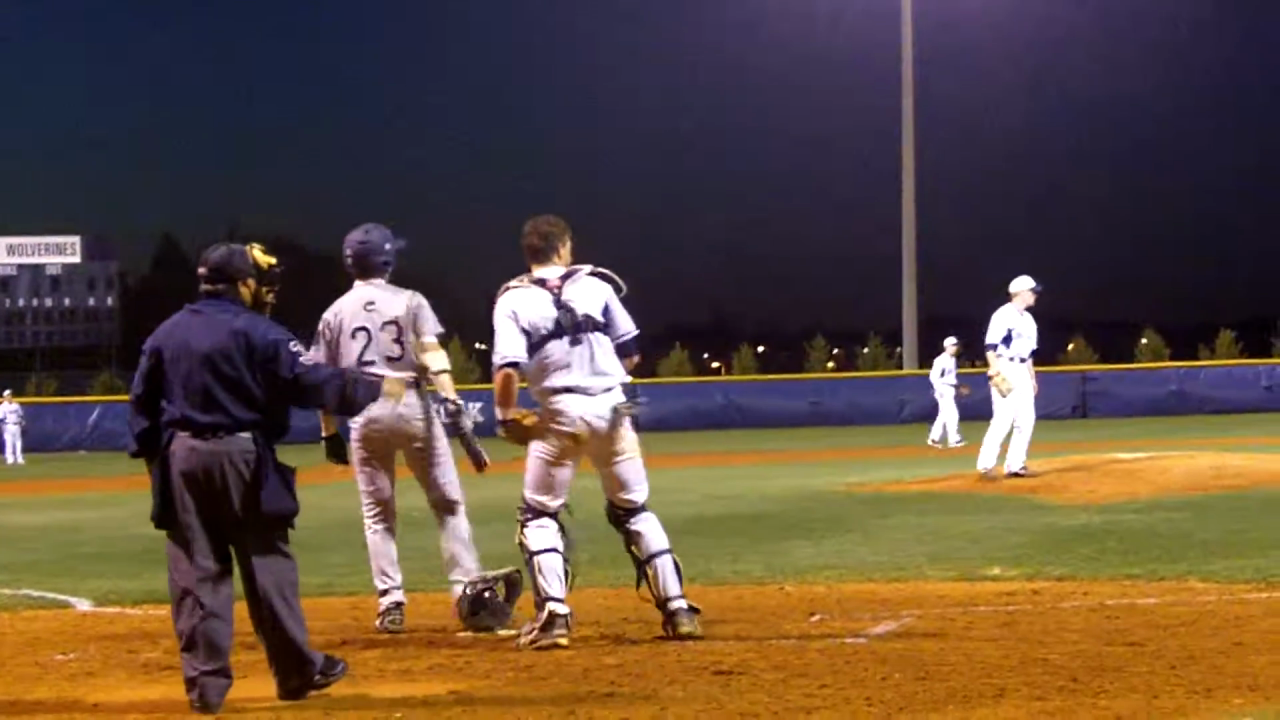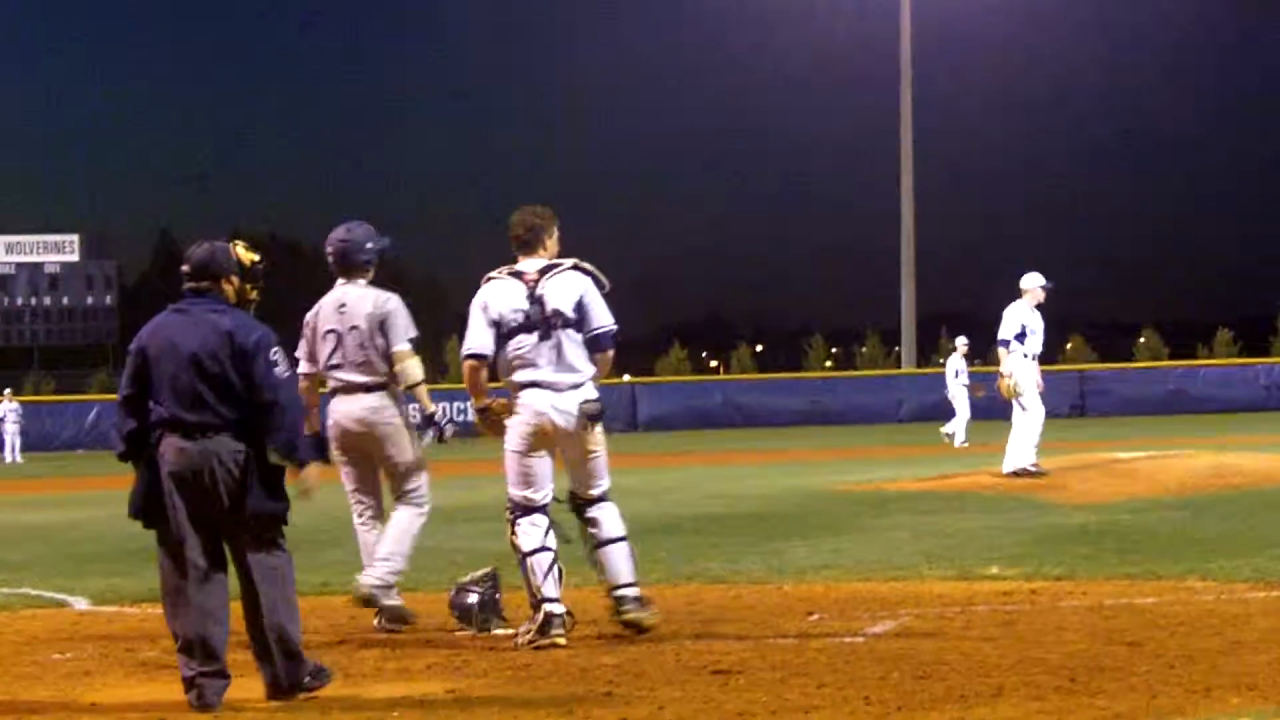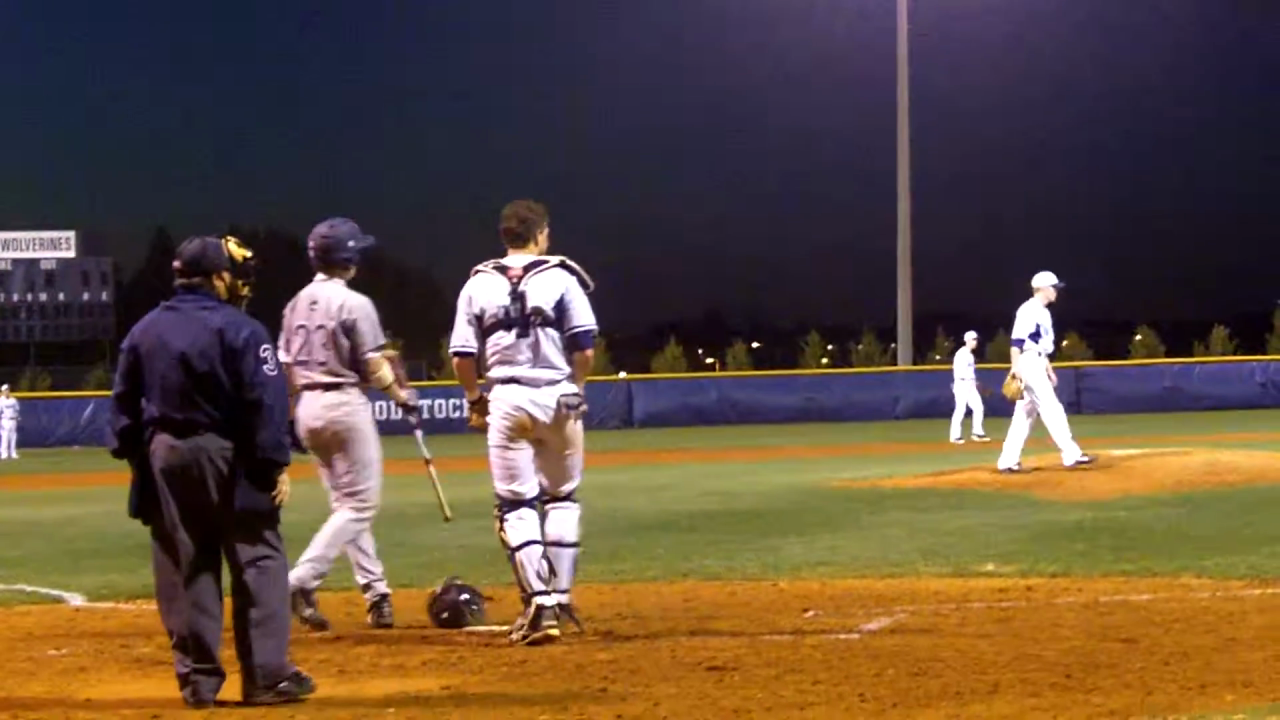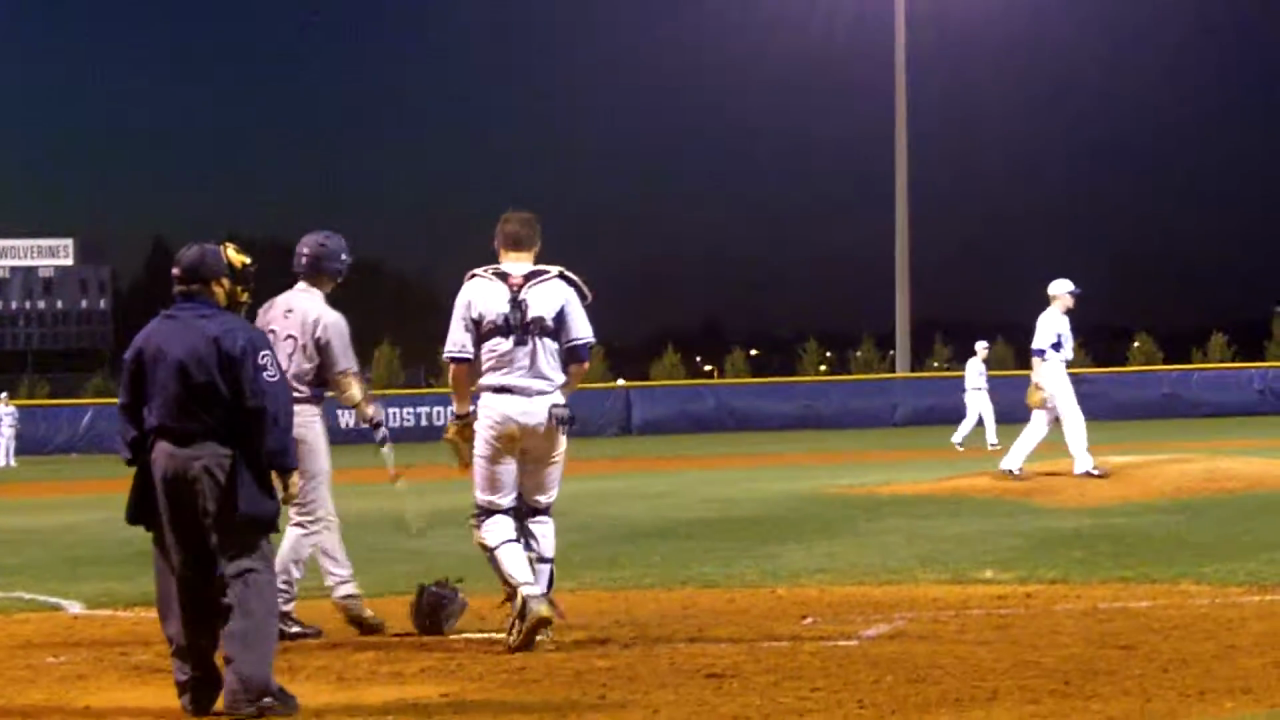
dt=0.2s
person 1, frame 1
left shoulder: (166, 333)
right shoulder: (259, 334)
left elbow: (143, 401)
right elbow: (316, 382)
left wrist: (153, 454)
right wrist: (374, 387)
left hip: (183, 459)
right hip: (243, 457)
left knee: (196, 575)
right knee: (271, 568)
left ankle: (206, 682)
right ankle: (298, 671)
person 1, frame 2
left shoulder: (151, 333)
right shoulder: (248, 333)
left elbow: (131, 404)
right elbow: (278, 404)
left wrist: (139, 457)
right wrist: (298, 460)
left hip: (171, 459)
right hip: (232, 456)
left knee: (189, 572)
right knee: (264, 564)
left ankle: (204, 681)
right ankle: (288, 671)
person 1, frame 3
left shoulder: (144, 329)
right shoulder: (240, 329)
left elbow: (124, 401)
right elbow: (266, 402)
left wrist: (134, 454)
right wrist: (278, 463)
left hip: (165, 456)
right hip: (226, 455)
left knee: (183, 570)
right knee: (258, 560)
left ankle: (197, 678)
right ankle: (266, 672)
person 1, frame 4
left shoulder: (148, 336)
right shoulder: (240, 335)
left elbow: (130, 408)
right elbow: (268, 407)
left wrist: (144, 459)
right wrist: (284, 465)
left hip: (166, 463)
right hip: (226, 464)
left knee: (183, 579)
right knee: (244, 575)
person 2, frame 1
left shoulder: (512, 300)
right shoulder: (596, 285)
left elbow: (507, 371)
right elbow: (630, 355)
left wrist: (508, 416)
left hip: (558, 414)
right hip: (609, 408)
left knee: (539, 516)
right knee: (633, 511)
left ankle: (553, 616)
right ankle: (676, 610)
person 2, frame 2
left shoulder: (491, 292)
right shoulder: (577, 280)
left elbow: (475, 362)
right elbow: (606, 349)
left wrist: (482, 404)
left hip: (527, 407)
right hip: (580, 404)
left knee: (528, 513)
right knee: (596, 502)
left ankle: (549, 616)
right ankle: (625, 596)
person 2, frame 3
left shoulder: (478, 284)
right shoulder: (562, 277)
left elbow: (462, 358)
right elbow: (584, 350)
left wrist: (474, 399)
left hip: (507, 401)
right hip: (558, 399)
left knee: (516, 506)
right knee: (561, 499)
left ankle: (540, 606)
right ankle: (558, 598)
person 2, frame 4
left shoulder: (475, 289)
right shoulder: (561, 287)
left elbow: (459, 363)
right elbow: (580, 360)
left wrist: (460, 412)
left hip: (497, 408)
right hip: (548, 409)
left knee: (493, 512)
right knee: (537, 511)
left ankle: (525, 596)
right ankle: (535, 614)
person 3, frame 1
left shoulder: (335, 313)
right shoulder: (409, 301)
right elbow: (433, 353)
left wrist: (330, 432)
right wrist: (451, 399)
left hip: (364, 412)
right hip: (412, 406)
left knee: (378, 513)
right knee: (447, 501)
left ankle: (391, 604)
right ankle: (467, 589)
person 3, frame 2
left shoulder: (318, 311)
right shoulder: (384, 302)
left elbow: (307, 376)
right elbow: (404, 360)
left wrist: (313, 429)
right wrist: (427, 407)
left hip: (338, 410)
right hip: (378, 405)
left knee: (366, 510)
right knee: (413, 498)
left ankle: (387, 603)
right ankle: (377, 581)
person 3, frame 3
left shoulder: (297, 303)
right shoulder: (354, 303)
left elbow: (285, 365)
right elbow: (373, 366)
left wrist: (288, 420)
right wrist: (404, 397)
left hip: (306, 408)
right hip: (345, 404)
left knee: (352, 502)
right knee: (358, 505)
left ankle: (377, 596)
right ankle: (300, 583)
person 3, frame 4
left shoulder: (271, 307)
right shoulder: (328, 319)
right elbow: (344, 383)
right wrist: (369, 415)
right hip: (301, 417)
left knee: (318, 512)
right knee: (308, 518)
left ankle: (346, 595)
right ankle: (278, 611)
person 4, frame 1
left shoulder: (1029, 319)
right shoulder: (1003, 315)
right elbow: (991, 345)
left wrist: (1032, 377)
right wrist: (994, 367)
left hip: (1023, 372)
right hip: (1005, 371)
left knee: (1026, 419)
right knee: (1003, 419)
left ankle: (1015, 465)
right ankle: (986, 464)
person 4, frame 2
left shoulder: (1036, 315)
right shoulder: (1015, 310)
right elbow: (1003, 341)
left wrist: (1037, 374)
right wrist: (1005, 365)
left hip: (1028, 368)
right hip: (1016, 366)
left knee: (1022, 416)
right knee: (1035, 411)
left ankle: (1012, 465)
right ankle: (1024, 460)
person 4, frame 3
left shoulder: (1044, 312)
right shoulder: (1028, 310)
right elbow: (1016, 340)
left wrist: (1049, 370)
right wrist: (1015, 366)
left hip: (1037, 366)
right hip: (1028, 364)
left knee: (1024, 415)
right knee: (1052, 409)
left ankle: (1008, 461)
right ankle: (1072, 455)
person 4, frame 4
left shoulder: (1061, 319)
right shoulder: (1049, 318)
right elbow: (1038, 350)
left wrist: (1060, 377)
right wrist: (1037, 376)
left hip: (1056, 373)
right hip: (1050, 374)
left knee: (1041, 422)
right knee: (1073, 417)
left ankle: (1011, 462)
right ankle: (1083, 465)
